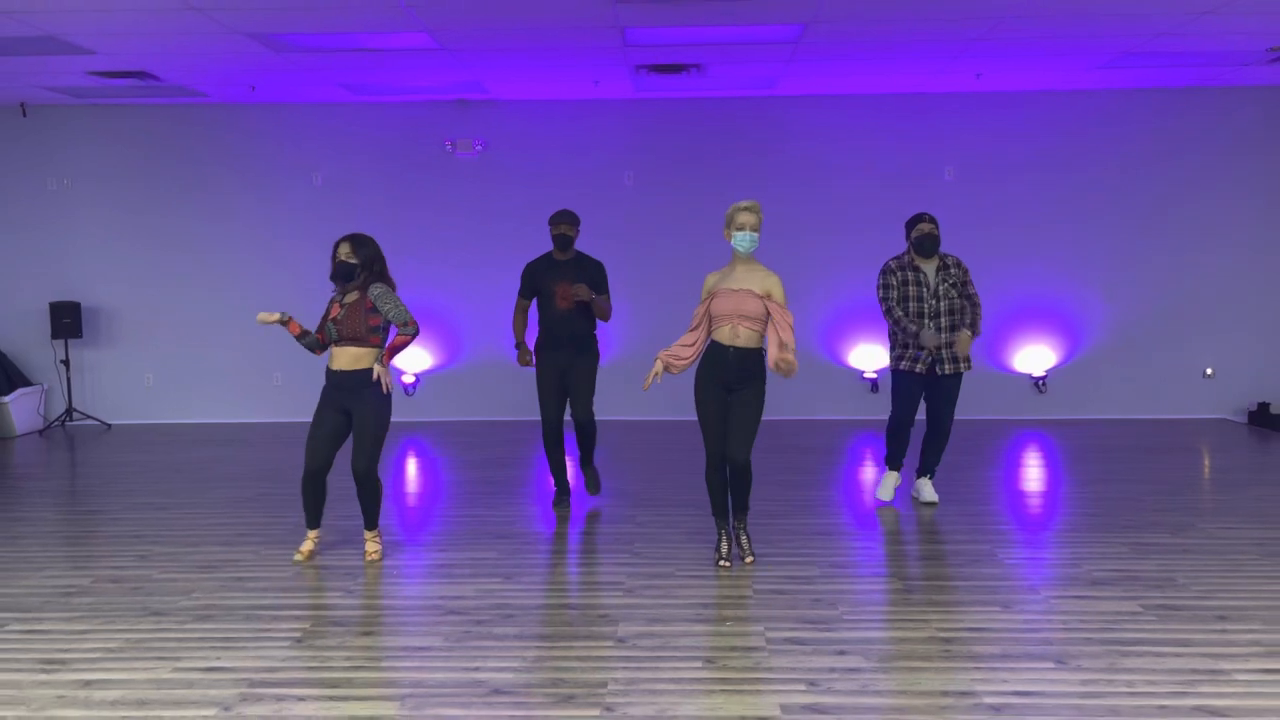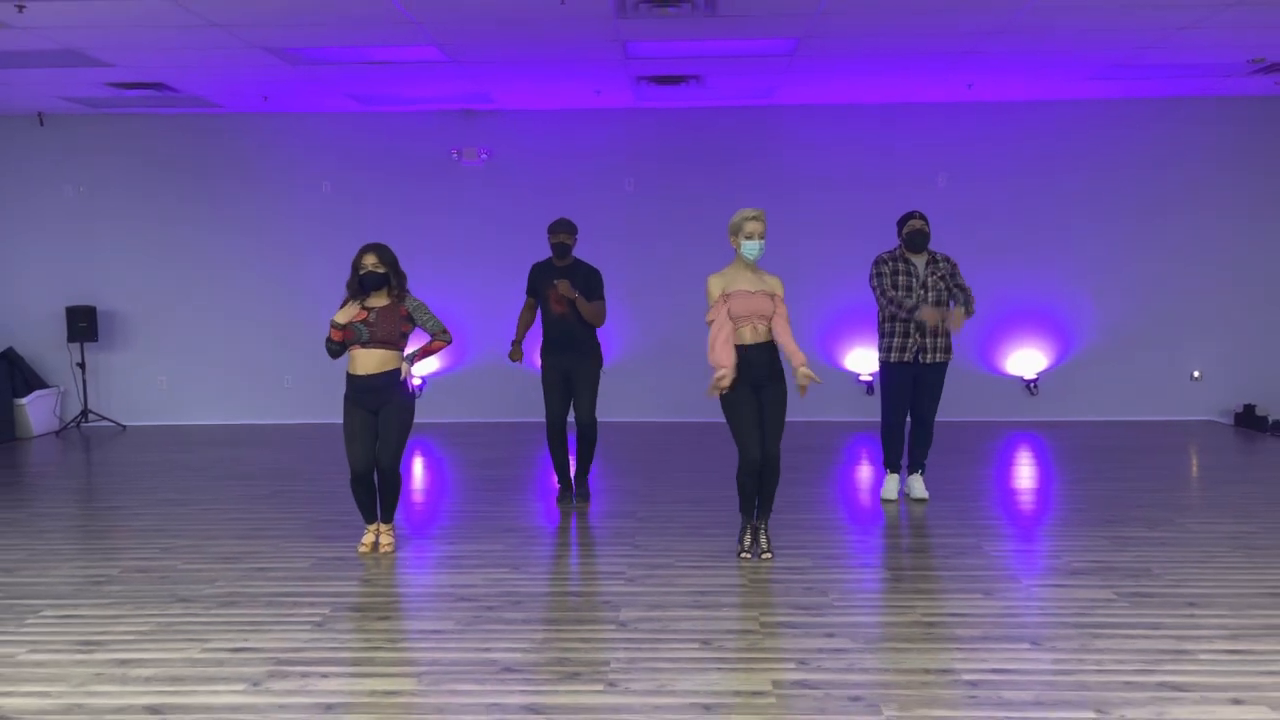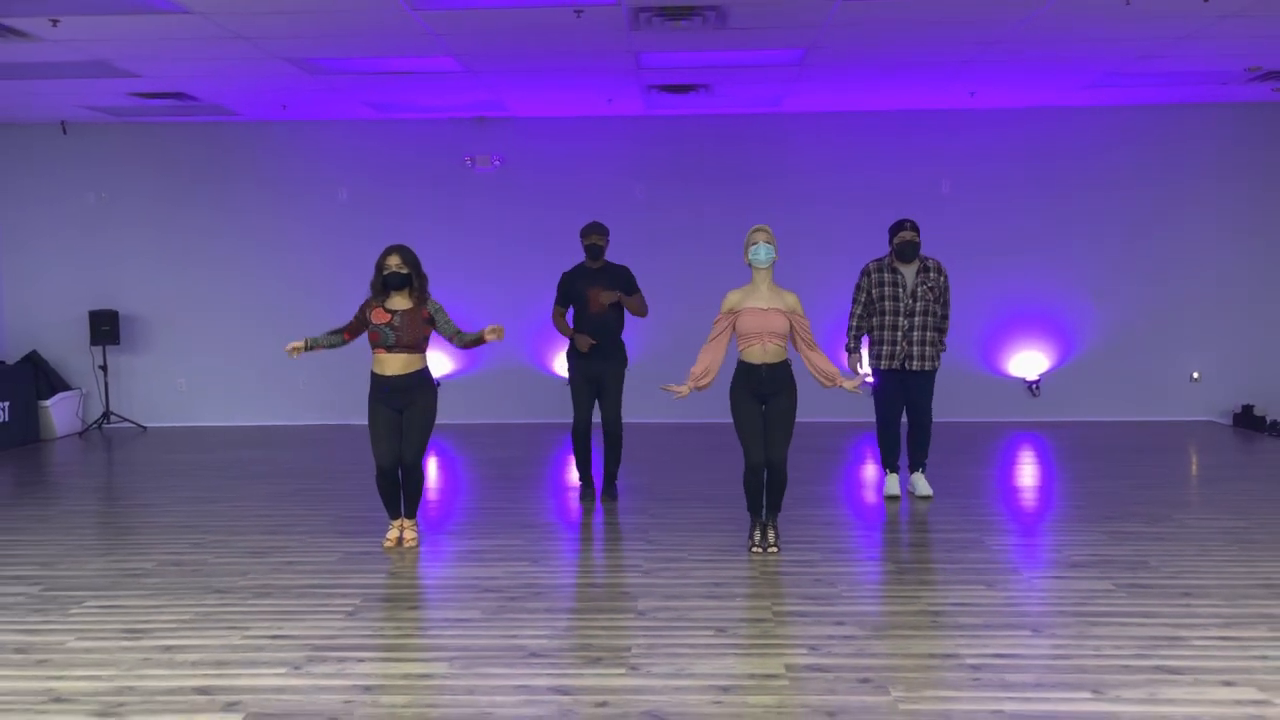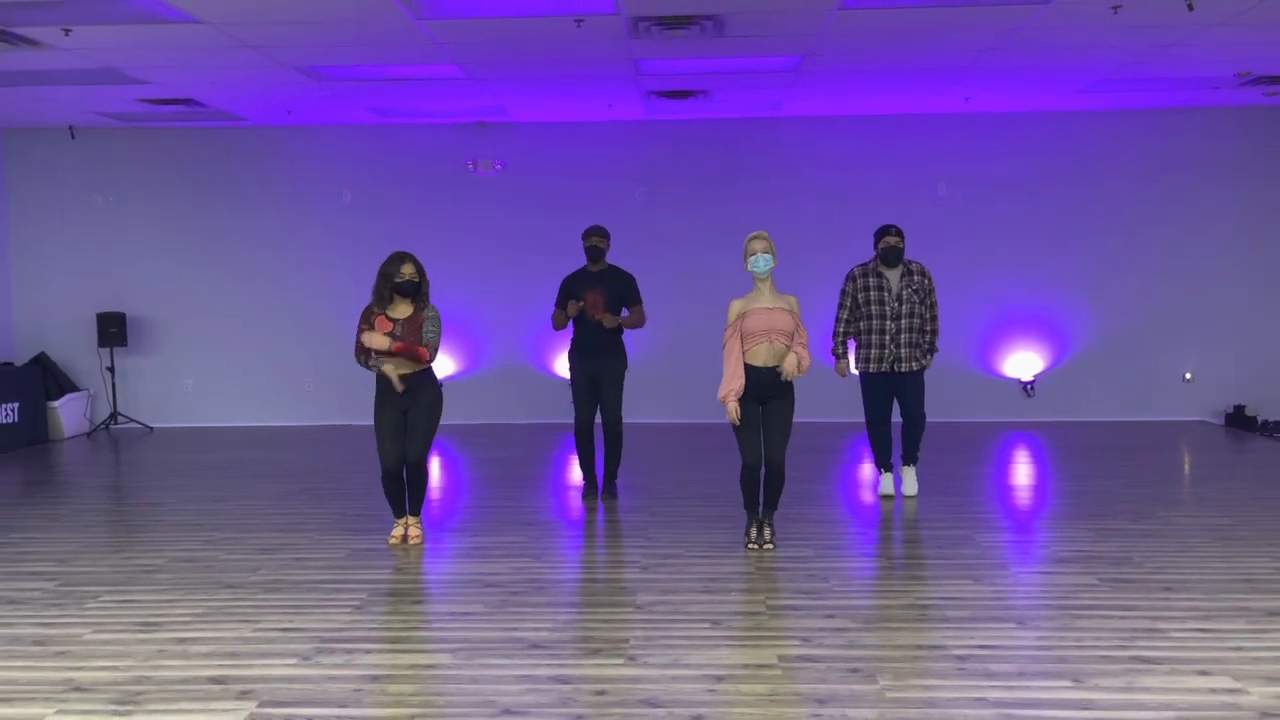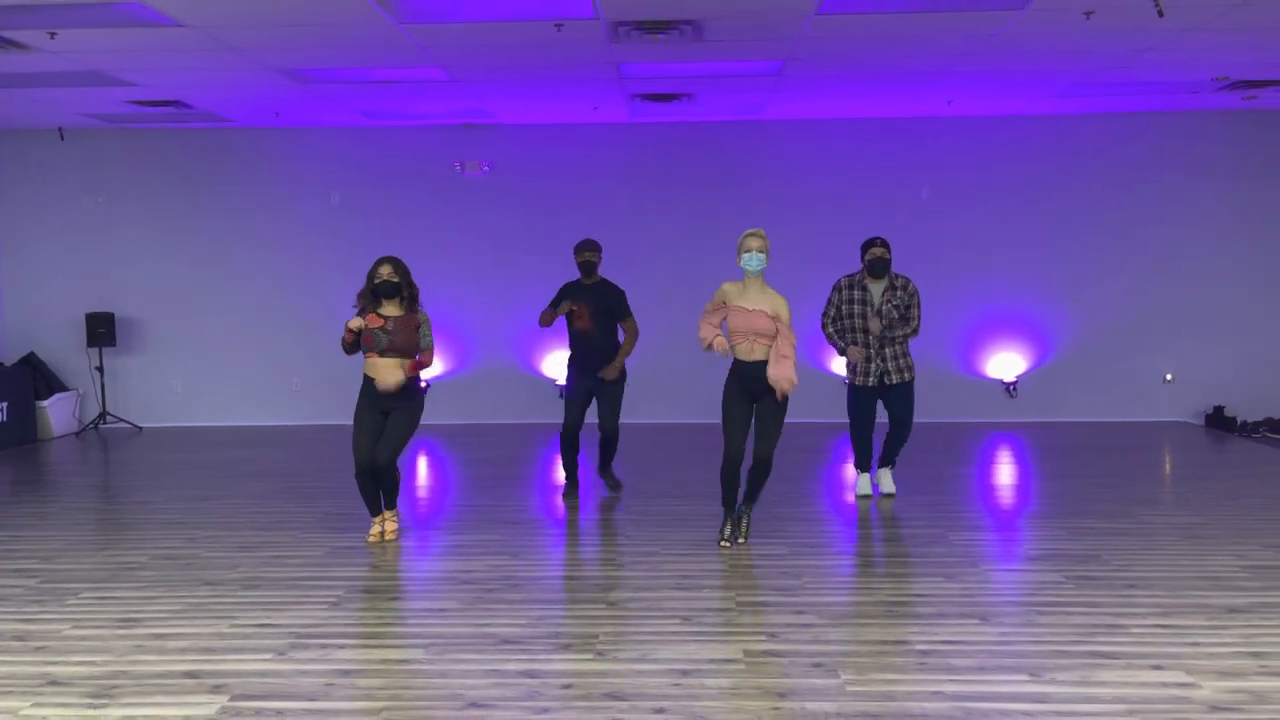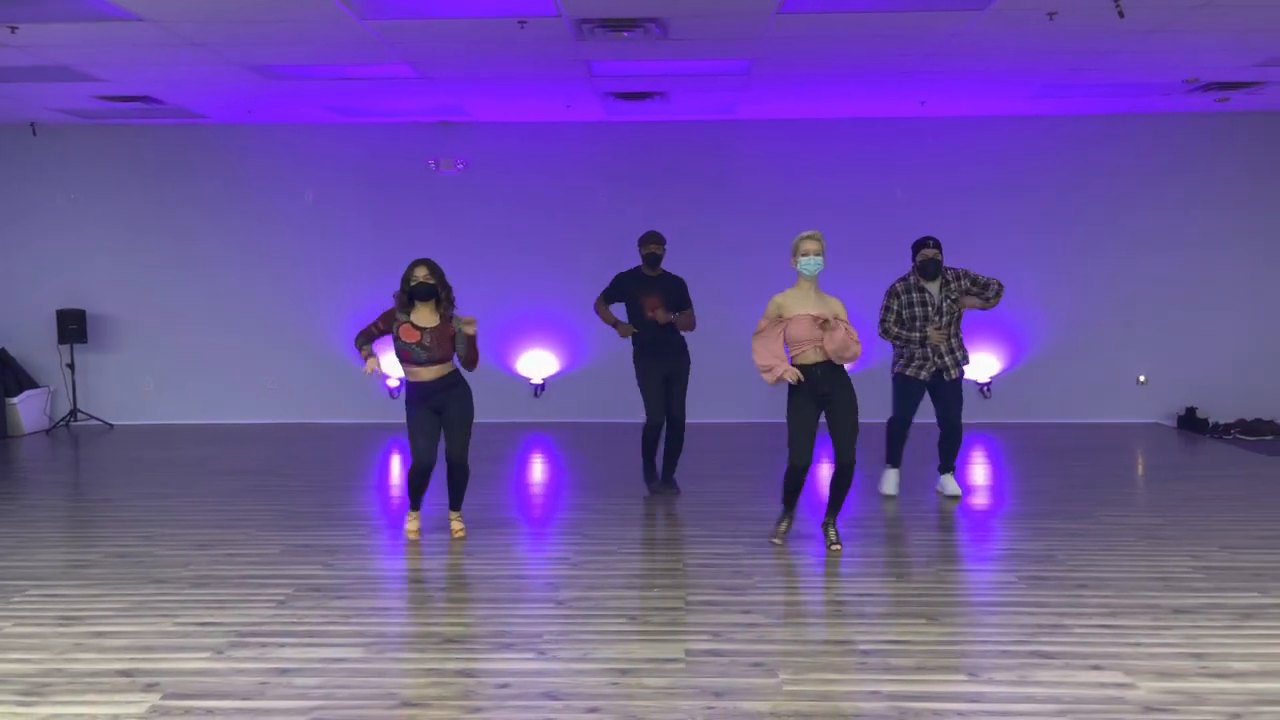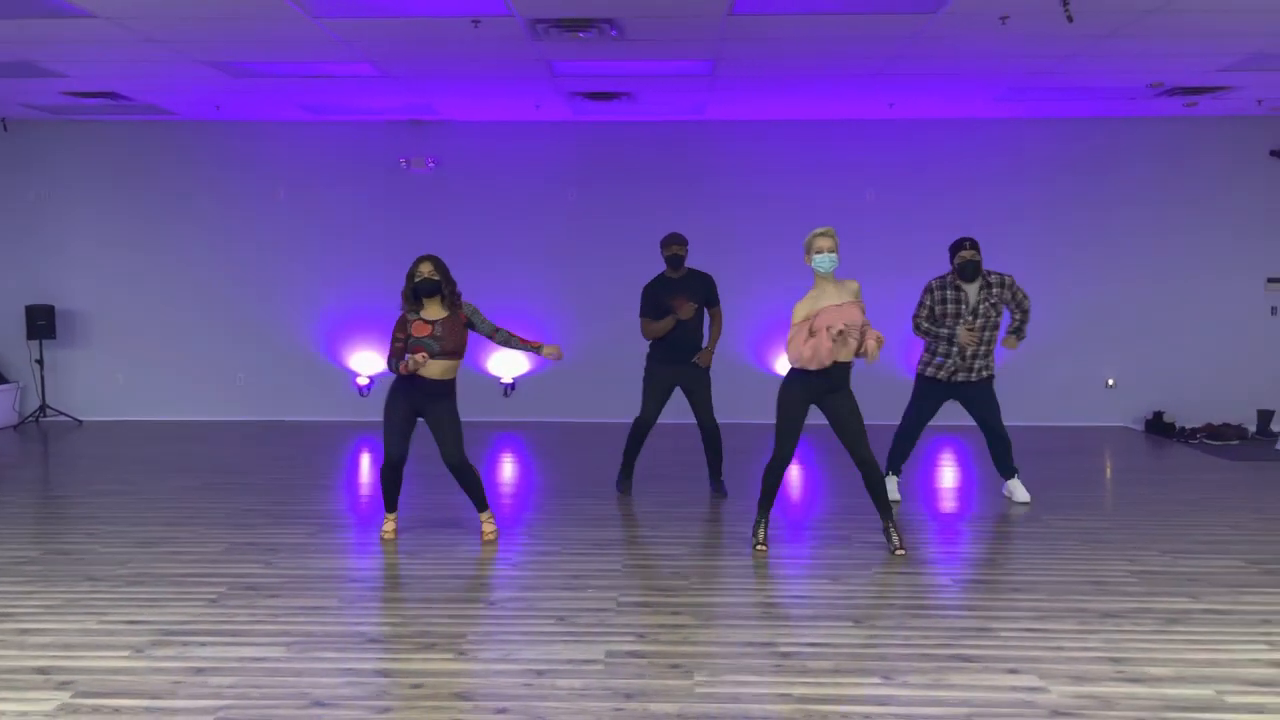
dt=0.7s
person 1, frame 1
left shoulder: (770, 281)
right shoulder: (712, 280)
left elbow: (781, 330)
right elbow: (698, 331)
left wrist: (782, 360)
right wrist: (665, 362)
left hip: (749, 371)
right hip: (713, 369)
left knee: (739, 456)
right knee: (715, 455)
left ankle: (740, 525)
right ankle: (723, 531)
person 1, frame 2
left shoulder: (772, 283)
right shoulder: (718, 281)
left elbow: (782, 328)
right elbow: (720, 327)
left wrist: (800, 365)
right wrist: (724, 368)
left hip: (769, 366)
right hip: (738, 368)
left knee: (771, 453)
right knee: (750, 454)
left ankle: (763, 526)
right ankle: (747, 525)
person 1, frame 3
left shoulder: (790, 300)
right shoulder: (734, 299)
left elbow: (807, 346)
right elbow: (715, 344)
left wrist: (840, 379)
right wrist: (692, 383)
left hip: (781, 383)
right hip: (746, 383)
left knee: (777, 460)
right knee: (755, 460)
left ankle: (772, 523)
right ankle: (756, 524)
person 1, frame 4
left shoulder: (790, 303)
right shoulder: (739, 305)
left elbow: (799, 344)
right elbow: (731, 352)
left wrist: (795, 358)
right wrist: (729, 395)
left hip: (779, 387)
right hip: (747, 385)
left knee: (775, 460)
right knee: (752, 460)
left ankle: (768, 520)
right ankle: (752, 521)
person 1, frame 5
left shoulder: (777, 301)
right shoulder: (726, 291)
left elbow: (785, 347)
right elbow: (708, 320)
left wrist: (782, 379)
right wrist: (714, 338)
left hip: (767, 381)
right hip: (739, 379)
left knee: (763, 455)
right knee: (732, 455)
left ankle: (746, 507)
right ankle: (729, 517)
person 1, frame 6
left shoulder: (833, 305)
right shoulder: (781, 302)
left elbow: (851, 351)
right elbow: (763, 342)
left wrist: (832, 332)
right wrist: (780, 368)
left hip: (837, 383)
right hip: (803, 387)
left knee: (846, 460)
right knee: (799, 462)
left ankle: (830, 521)
right ankle: (787, 514)
person 1, frame 7
left shoulder: (854, 290)
right shoulder: (805, 306)
right elbow: (797, 356)
left wrist: (869, 341)
right wrist: (831, 337)
left hip: (838, 385)
right hip: (802, 382)
left knee: (865, 459)
right knee: (781, 457)
left ankle: (889, 523)
right ankle: (762, 521)
person 2, frame 1
left shoulder: (377, 292)
right shoulder: (336, 300)
left elbow: (409, 328)
right elbow: (318, 345)
left wrist: (384, 359)
right wrist: (285, 321)
left hip: (367, 389)
right hip: (334, 389)
left knee: (364, 467)
right knee: (314, 466)
left ankle: (372, 534)
right ankle: (313, 534)
person 2, frame 2
left shoulder: (406, 304)
right shoulder: (351, 306)
left elbow: (444, 337)
right elbow: (334, 352)
left wrist: (410, 359)
right wrist: (337, 322)
left hip: (393, 391)
right hip: (357, 394)
left knee: (387, 465)
right knee: (359, 468)
left ankle: (387, 526)
right ankle: (370, 526)
person 2, frame 3
left shoulder: (428, 307)
right shoulder: (372, 307)
left elbow: (458, 338)
right elbow: (344, 334)
left wrist: (484, 336)
right wrist: (307, 344)
left hip: (418, 391)
right hip: (382, 393)
left knee: (411, 460)
right knee: (385, 462)
left ankle: (410, 522)
right ankle: (394, 522)
person 2, frame 4
left shoulder: (427, 313)
right shoulder: (373, 313)
left elbow: (427, 353)
right elbow: (362, 354)
left wrist: (390, 345)
right wrist: (386, 367)
left hip: (424, 390)
right hip: (389, 393)
left knee: (415, 459)
right knee: (390, 463)
left ankle: (415, 520)
right ankle: (400, 520)
person 2, frame 5
left shoulder: (416, 316)
right shoulder: (366, 314)
left elbow: (427, 357)
right elbow: (348, 349)
left wrist: (404, 372)
right wrist: (351, 328)
left hip: (405, 398)
right hip: (370, 397)
left knee: (385, 459)
right knee: (363, 462)
left ankle: (391, 513)
right ankle: (376, 518)
person 2, frame 6
left shoulder: (452, 322)
right shoulder: (397, 317)
left elbow: (470, 365)
right elbow: (363, 337)
left wrist: (469, 337)
right wrist: (369, 357)
left hip: (454, 393)
right hip: (419, 399)
left knee: (457, 458)
right knee: (423, 461)
left ankle: (455, 515)
right ankle: (414, 513)
person 2, frame 7
left shoulder: (462, 311)
right shoulder: (407, 320)
left elbow: (498, 334)
right elbow: (393, 361)
left wrist: (539, 348)
right wrist: (410, 363)
left hip: (443, 397)
right hip: (405, 393)
left knee: (456, 461)
right knee: (394, 459)
left ankle: (486, 516)
right ankle: (389, 516)
person 3, frame 1
left shoulder: (593, 267)
right shoulder: (535, 268)
left elbow: (606, 314)
right elbow: (521, 309)
left wrist: (590, 296)
right wrist: (521, 345)
left hip: (583, 353)
right hip: (548, 354)
left knee: (582, 414)
right knee: (551, 421)
left ankle: (587, 463)
right ankle: (561, 486)
person 3, frame 2
left shoulder: (589, 274)
right shoulder: (538, 271)
left elbow: (598, 319)
right elbow: (530, 307)
left wrist: (575, 295)
right wrist: (517, 342)
left hip: (585, 357)
right hip: (552, 357)
left knee: (586, 419)
right knee: (554, 421)
left ankle: (582, 479)
right ankle: (564, 483)
person 3, frame 3
left shoulder: (621, 273)
right shoulder: (571, 277)
left elbow: (643, 310)
right elbow: (558, 316)
left wrist: (619, 297)
right wrist: (574, 336)
left hip: (613, 359)
right hip: (580, 359)
left knee: (612, 421)
right knee: (581, 421)
left ankle: (610, 481)
right ankle: (586, 481)
person 3, frame 4
left shoulder: (623, 279)
right shoulder: (571, 282)
left elbow: (639, 317)
right elbow: (556, 324)
left wrist: (618, 320)
right wrist: (567, 313)
left hip: (612, 360)
right hip: (581, 360)
left knee: (612, 420)
right knee: (583, 421)
left ankle: (610, 480)
right ankle: (589, 480)
person 3, frame 5
left shoulder: (612, 293)
right shoulder: (567, 290)
left elbow: (631, 331)
right elbow: (542, 322)
left wrist: (617, 364)
right wrist: (557, 310)
left hip: (608, 371)
right hip: (579, 370)
left knee: (609, 426)
right knee: (570, 427)
left ankle: (605, 468)
right ankle: (571, 480)
person 3, frame 6
left shoulder: (676, 284)
right shoulder: (626, 280)
left elbow: (691, 323)
right elbow: (599, 305)
left wrist: (671, 318)
right wrist: (618, 325)
left hip: (677, 357)
right hip: (647, 359)
left knee: (676, 418)
right knee: (655, 418)
left ankle: (668, 475)
right ankle: (650, 473)
person 3, frame 7
left shoulder: (703, 281)
right shoulder: (653, 289)
left elbow: (716, 315)
right elbow: (647, 331)
left wrist: (709, 349)
right wrist: (676, 316)
left hip: (694, 362)
right hip: (661, 364)
left knee: (706, 420)
right knee: (646, 419)
left ankle: (716, 478)
right ankle: (625, 473)
person 4, frame 1
left shoulder: (956, 267)
right shoulder: (893, 269)
left elbow: (973, 303)
right elbow: (892, 309)
left wrist: (968, 330)
right wrist: (922, 333)
left hip: (949, 361)
right hip: (909, 358)
left knee: (941, 423)
right knee: (901, 418)
left ankle: (924, 478)
right ankle: (892, 471)
person 4, frame 2
left shoulder: (944, 263)
right shoulder: (884, 262)
left elbow: (963, 294)
right elbow: (886, 297)
left wrist: (961, 309)
right wrist: (917, 311)
left hip: (934, 354)
right hip: (895, 353)
left knee: (924, 417)
right knee: (893, 416)
left ankle: (915, 475)
right ankle: (892, 474)
person 4, frame 3
left shoulder: (936, 271)
right shoulder: (873, 271)
left elbow: (942, 313)
right elbow: (859, 313)
left wrist: (938, 347)
right wrist: (853, 348)
left hip: (924, 361)
right hip: (885, 360)
left knee: (921, 418)
right knee: (887, 418)
left ankle: (917, 473)
right ankle: (891, 474)
person 4, frame 4
left shoulder: (920, 274)
right shoulder: (857, 276)
left elbow: (930, 315)
right elbow: (844, 318)
left wrist: (929, 350)
right wrist: (840, 354)
left hip: (911, 362)
right hip: (872, 362)
left knee: (914, 416)
right knee: (877, 420)
left ankle: (909, 467)
right ankle: (885, 473)
person 4, frame 5
left shoulder: (905, 287)
right shoulder: (844, 286)
left elbow: (913, 324)
right elbow: (828, 322)
left wrist: (884, 329)
right wrist: (845, 347)
left hip: (899, 369)
right hip: (862, 371)
left knee: (902, 422)
right knee: (861, 425)
left ankle: (885, 468)
right ankle: (863, 472)
person 4, frame 6
left shoulder: (958, 279)
right shoulder: (899, 289)
left elbow: (994, 287)
right elbow: (886, 328)
left wrist: (981, 300)
right wrist: (923, 336)
left hip: (948, 367)
right hip: (910, 366)
left knee: (952, 424)
right knee: (901, 418)
left ankle: (946, 474)
right ankle: (892, 469)
person 4, frame 7
left shoulder: (1001, 284)
right shoulder: (936, 287)
left elbow: (1022, 306)
right elbow: (919, 324)
left wrist: (1014, 333)
right wrist: (953, 336)
left hip: (977, 373)
right hip: (935, 368)
left knee: (994, 428)
right knee: (912, 423)
left ankle: (1011, 479)
right ankle: (891, 477)
